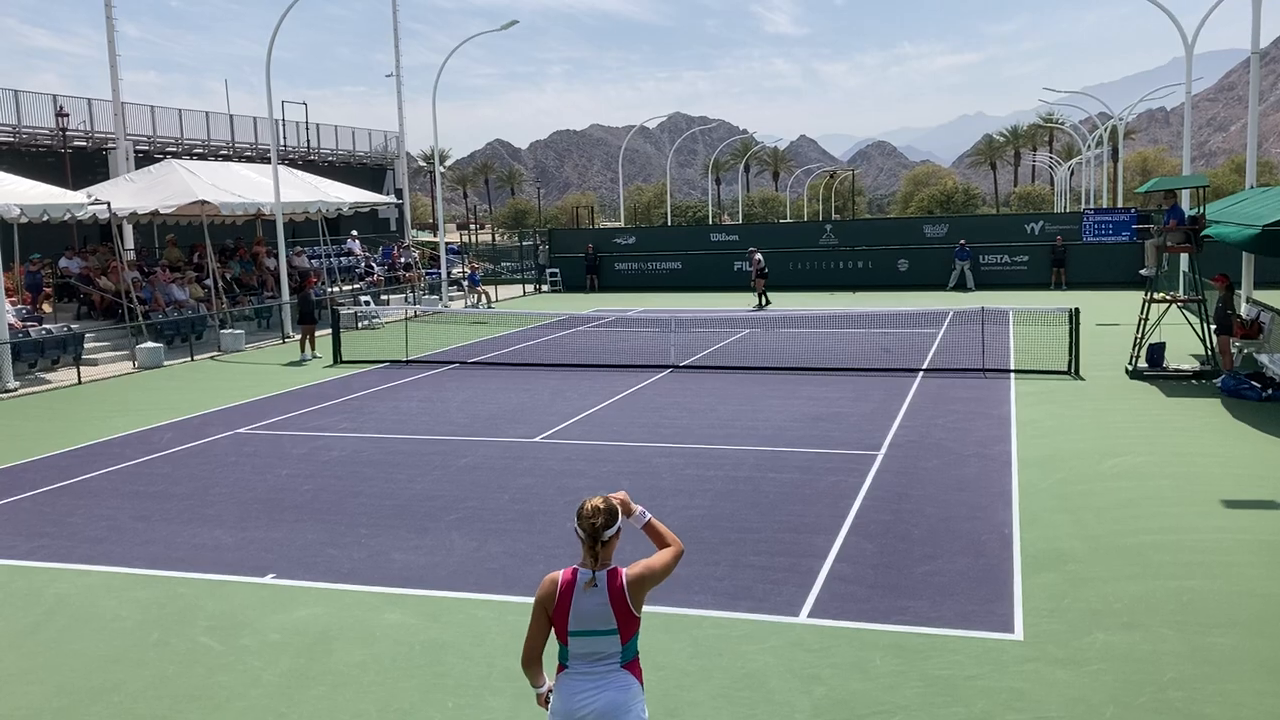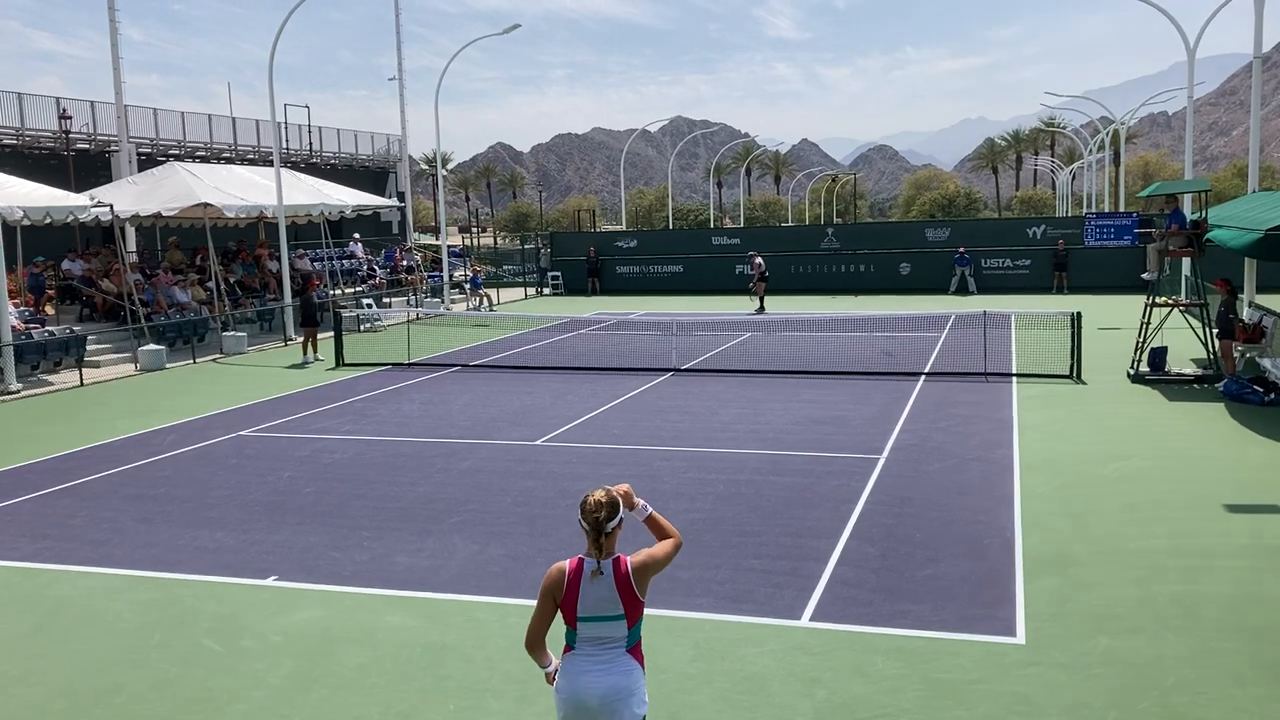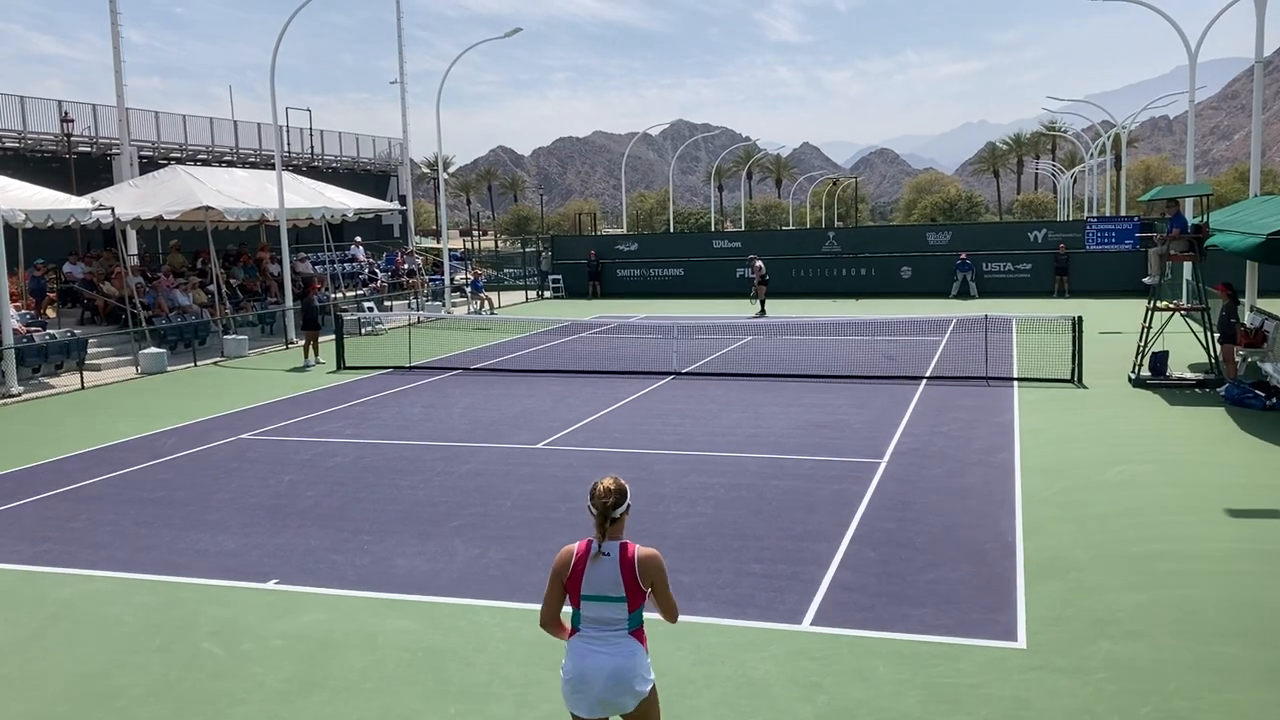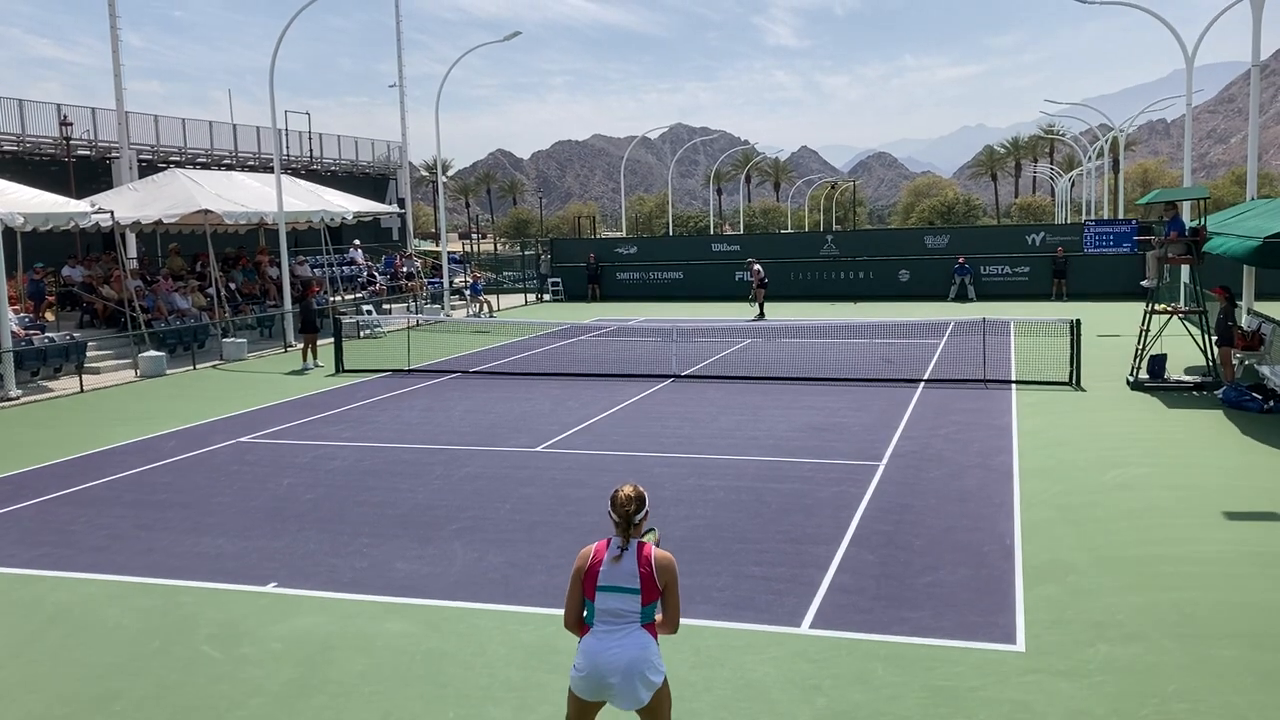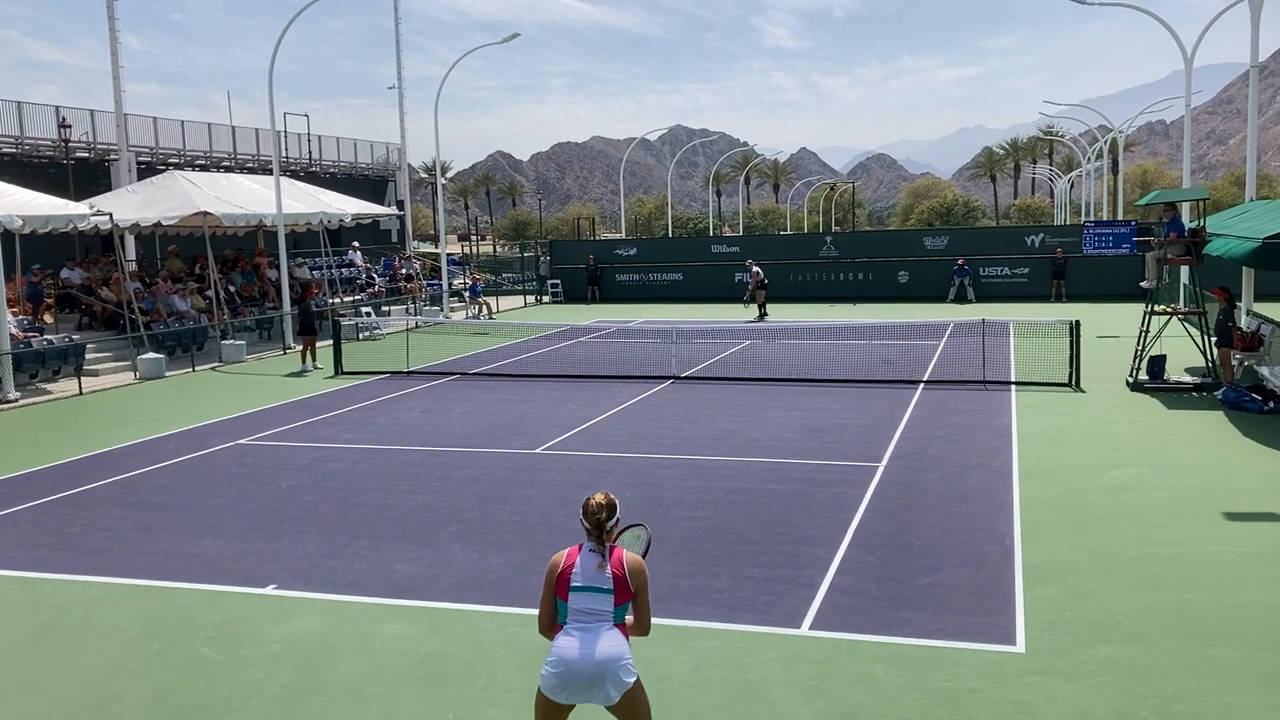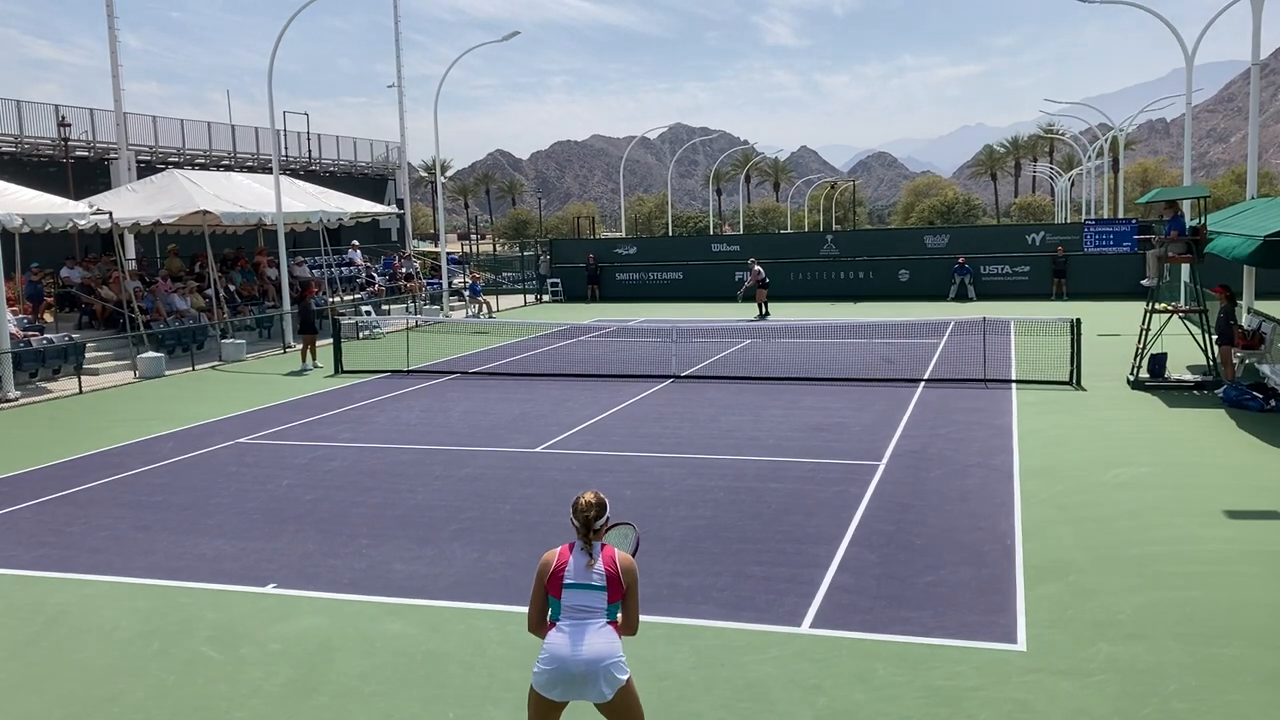
dt=0.3s
person 1, frame 1
left shoulder: (553, 586)
right shoulder: (634, 581)
left elbow: (529, 660)
right elbow: (675, 548)
left wrist: (541, 687)
right wrist: (634, 512)
person 1, frame 2
left shoulder: (560, 575)
right shoulder: (638, 568)
left elbow: (533, 642)
right elbow: (674, 540)
left wrist: (548, 665)
right wrist: (637, 505)
left hip: (574, 689)
right hip: (622, 690)
person 1, frame 3
left shoulder: (568, 557)
right shoulder: (646, 559)
left elbow: (547, 621)
right elbow: (671, 616)
left hip: (580, 668)
right hip: (628, 668)
person 1, frame 4
left shoulder: (588, 555)
right shoulder: (662, 561)
left elbow: (571, 621)
right elbow: (671, 625)
left hip: (591, 662)
right hip: (640, 663)
person 1, frame 5
left shoulder: (559, 560)
right shoulder: (633, 564)
left elbow: (545, 626)
right elbow: (642, 627)
left hip: (562, 660)
right hip: (612, 662)
person 1, frame 6
left shoulder: (550, 559)
right shoulder: (624, 562)
left elbow: (534, 625)
right elbow: (631, 626)
left hip: (555, 658)
right hip: (605, 660)
